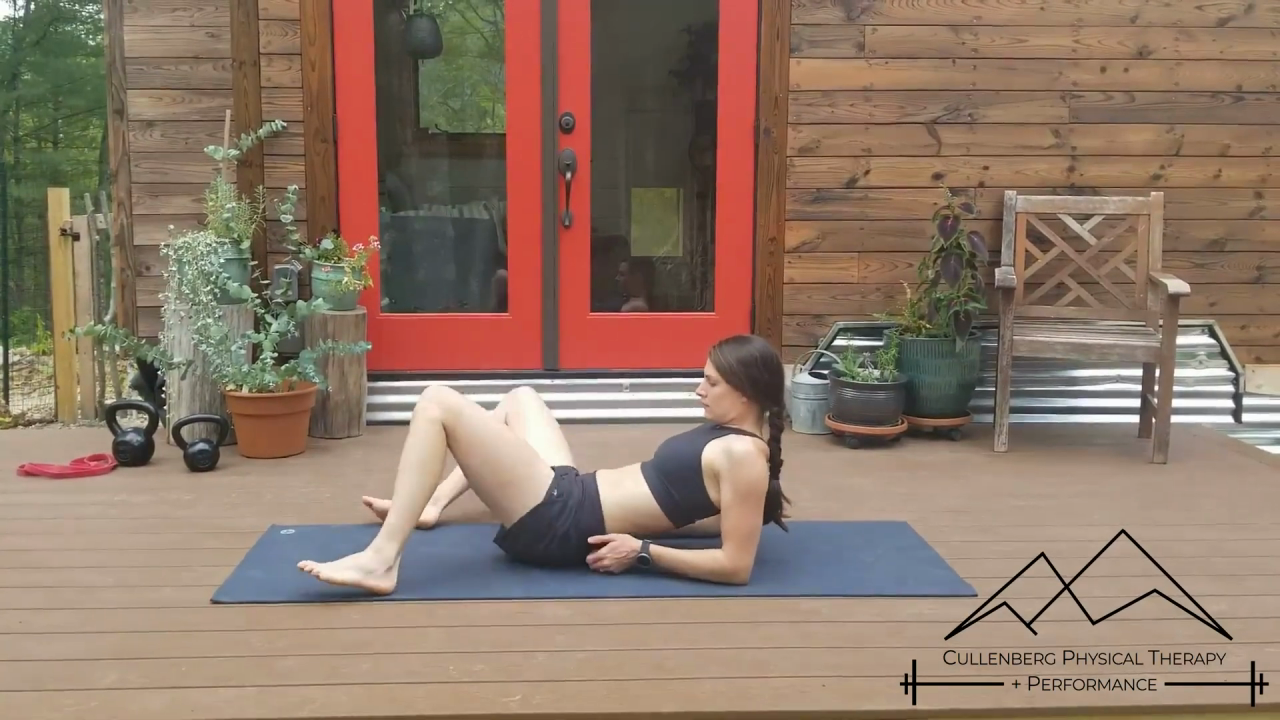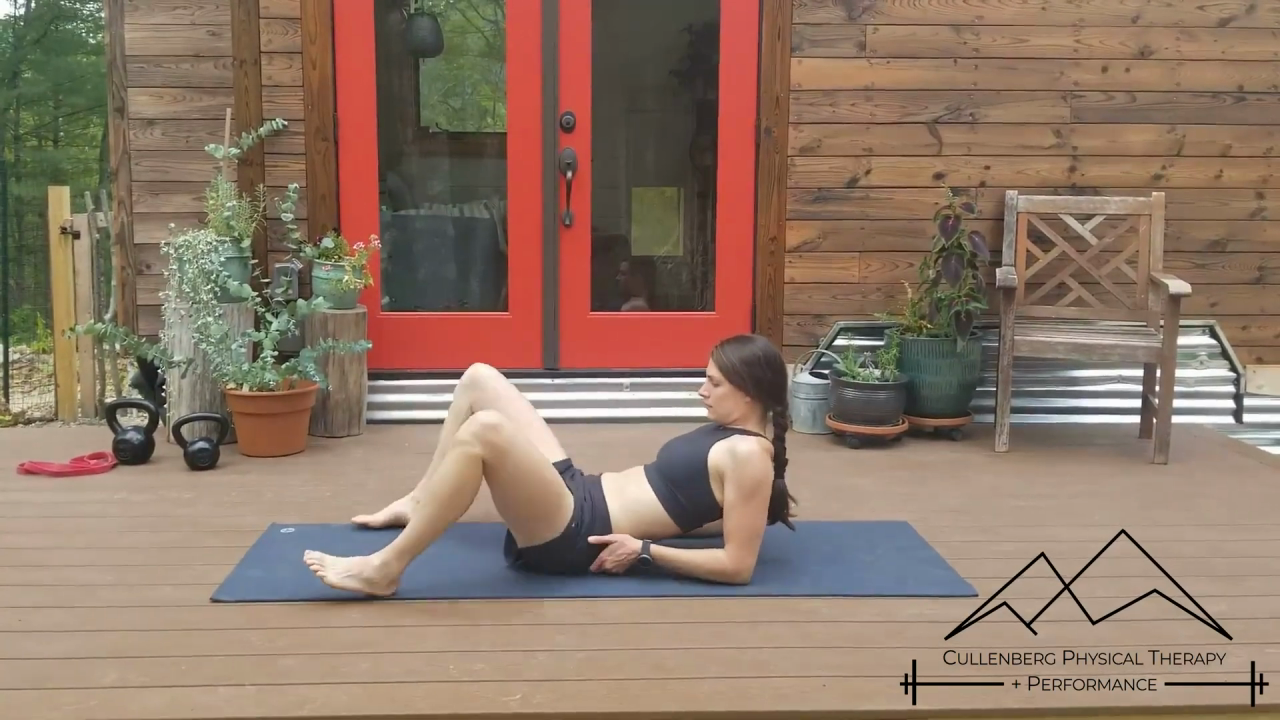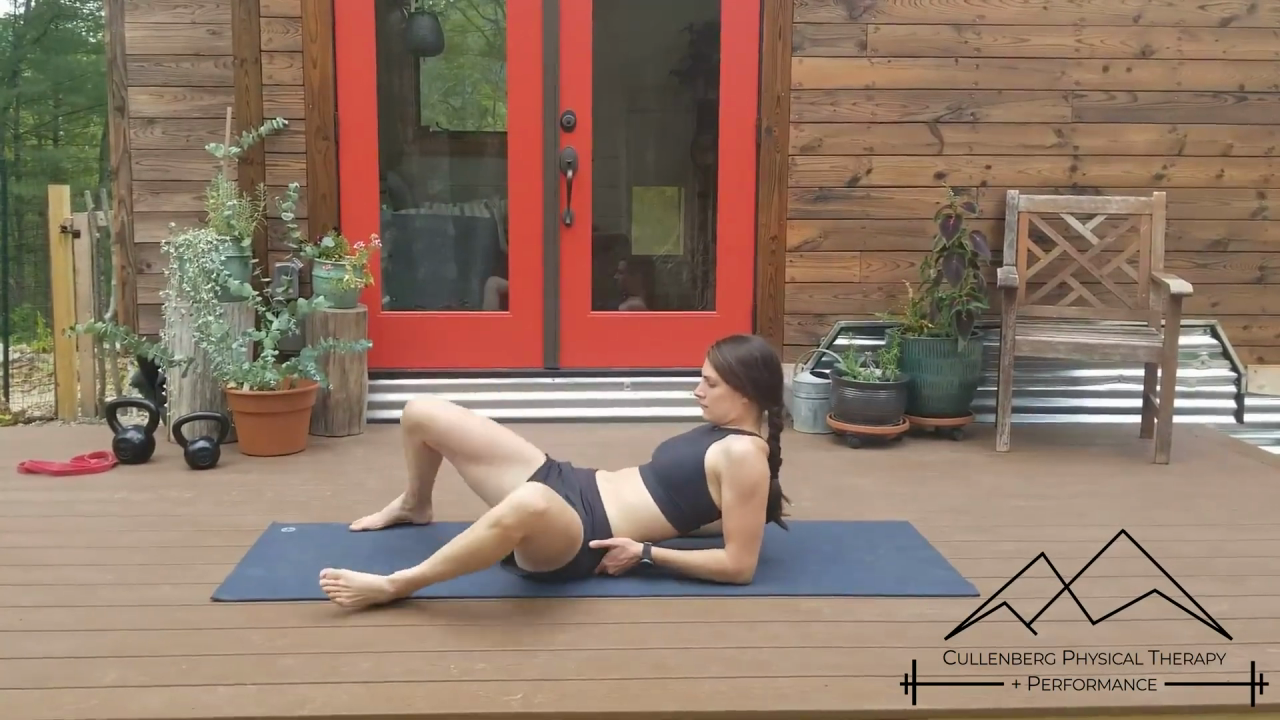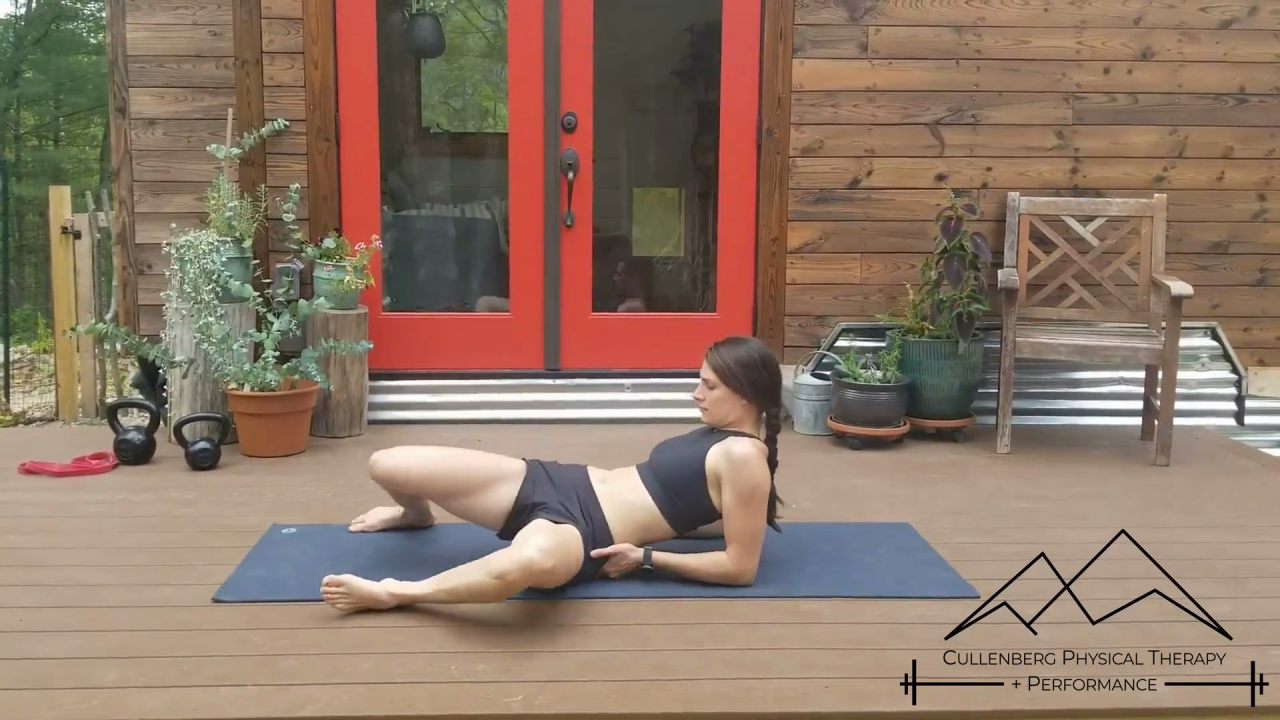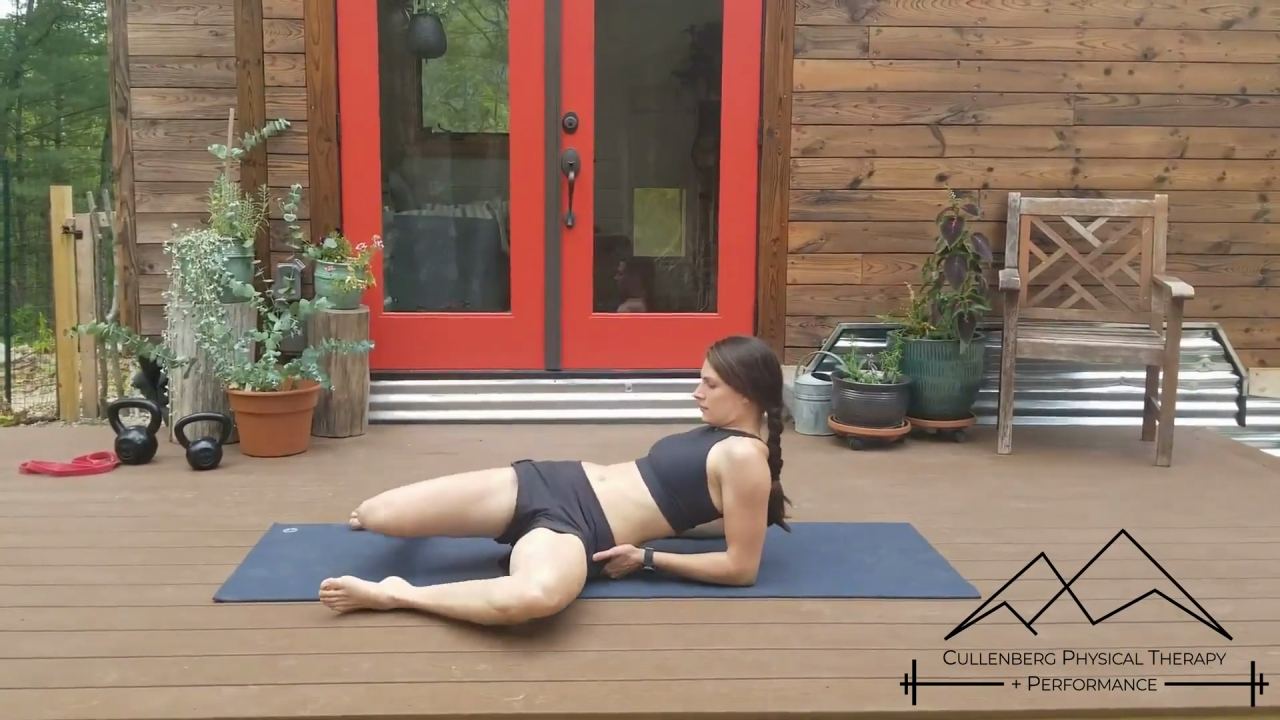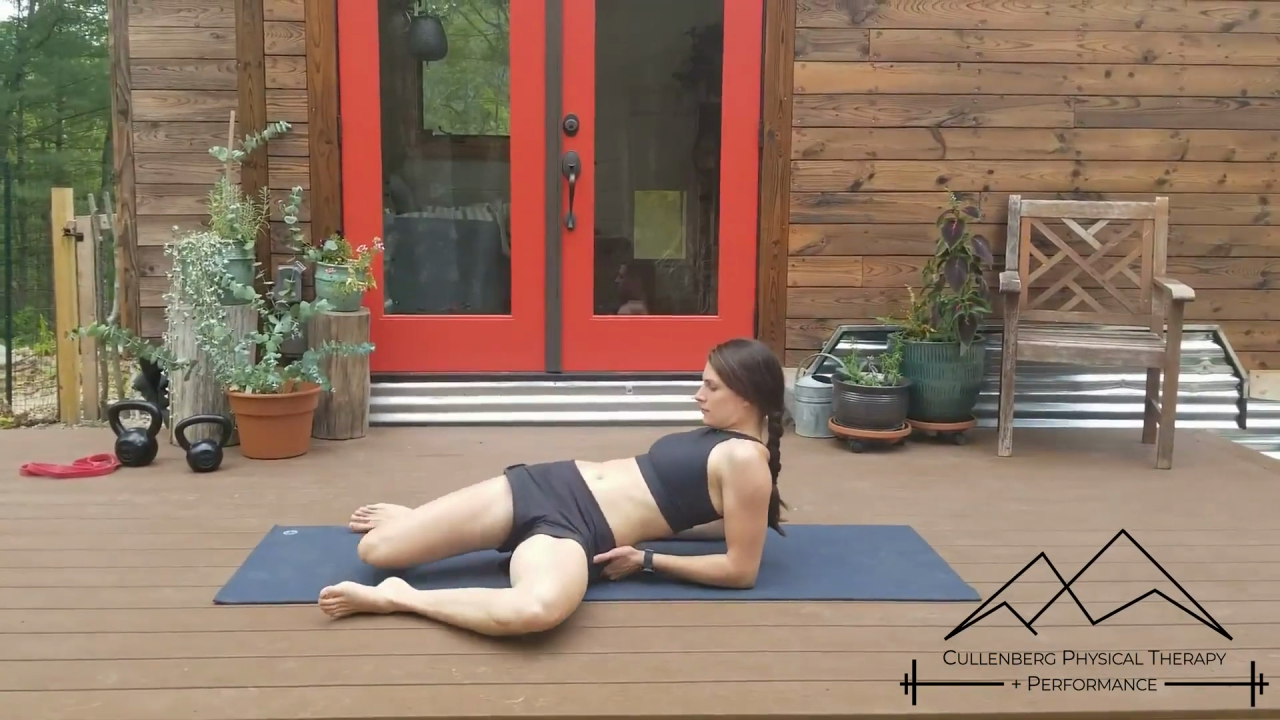
dt=0.3s
person 1, frame 1
left shoulder: (743, 455)
right shoulder: (726, 435)
left elbow: (736, 566)
right elbow: (716, 517)
left wrist: (641, 551)
left hip: (557, 523)
right hip: (570, 494)
left knee: (437, 403)
right knee: (521, 397)
left ankle: (380, 561)
right ankle: (429, 502)
person 1, frame 2
left shoulder: (748, 455)
right shoulder: (722, 433)
left elbow: (737, 566)
right elbow: (700, 509)
left wrist: (643, 550)
left hip: (575, 533)
right hip: (571, 486)
left knee: (485, 430)
right knee: (481, 378)
left ankle: (386, 569)
right ankle: (421, 506)
person 1, frame 3
left shoulder: (743, 455)
right shoulder: (719, 433)
left elbow: (739, 566)
right elbow: (703, 511)
left wrist: (645, 553)
left hip: (576, 538)
right hip: (566, 484)
left knee: (527, 503)
right knee: (420, 413)
left ankle: (395, 585)
right ankle: (415, 505)
person 1, frame 4
left shoulder: (744, 457)
right shoulder: (717, 435)
left elbow: (741, 568)
right elbow: (700, 510)
left wrist: (646, 557)
left hip: (580, 529)
left knee: (532, 562)
right knee: (385, 465)
left ankle: (396, 593)
right ankle: (416, 513)
person 1, frame 5
left shoulder: (744, 456)
right shoulder: (716, 433)
left elbow: (742, 568)
left wrist: (646, 558)
left hip: (577, 529)
left knee: (533, 597)
right knee: (376, 513)
left ankle: (397, 594)
right ankle: (417, 517)
person 1, frame 6
left shoulder: (745, 460)
right shoulder: (717, 436)
left elbow: (742, 569)
left wrist: (647, 559)
left hip: (577, 530)
left knee: (535, 611)
left ankle: (396, 598)
right ankle: (410, 519)
